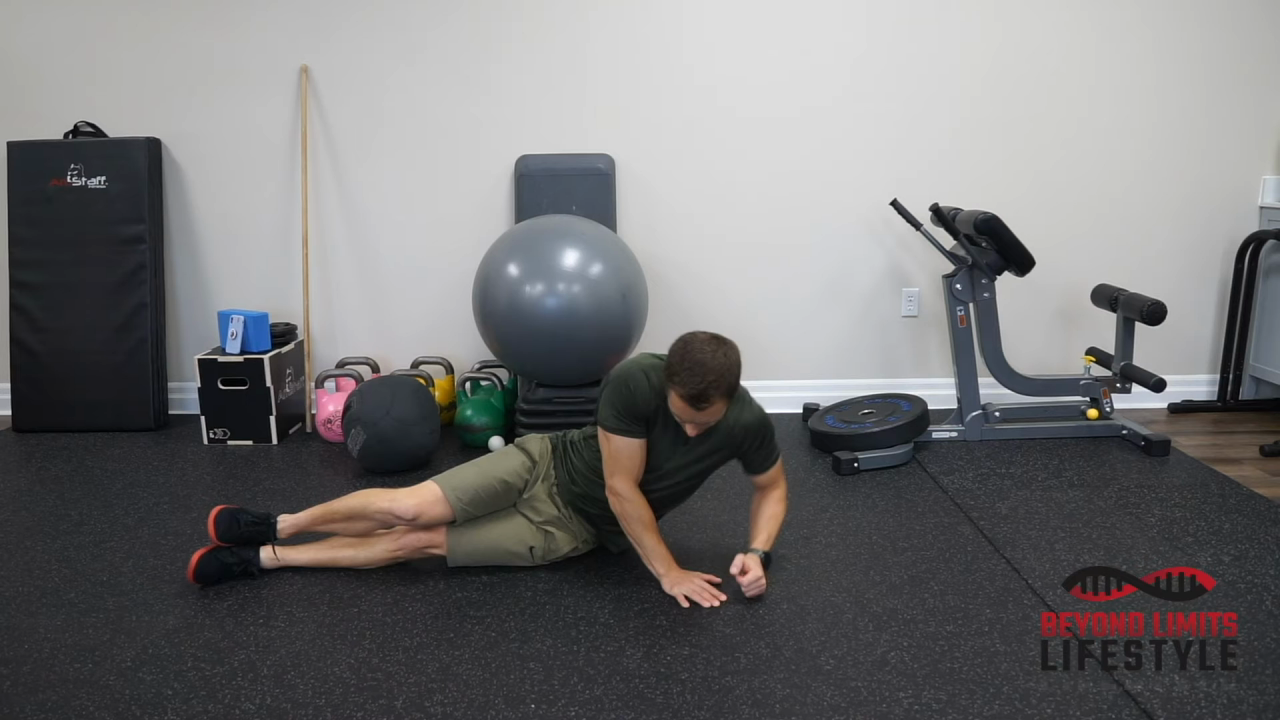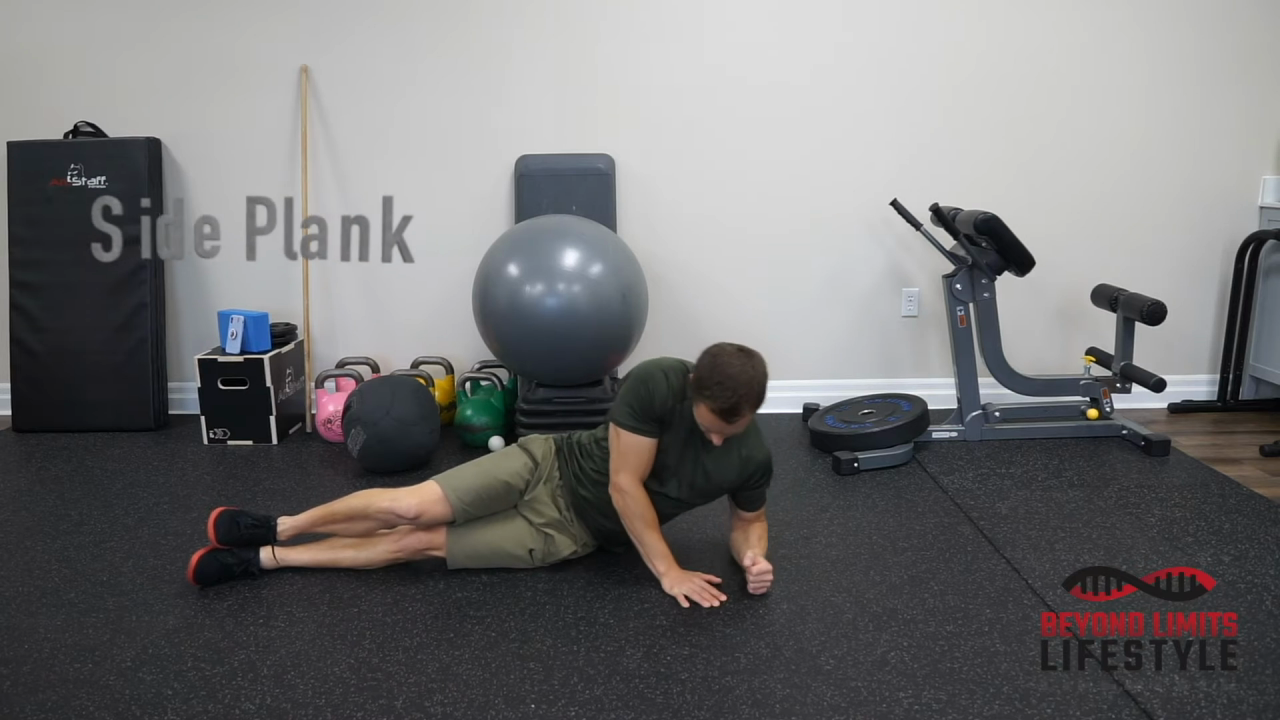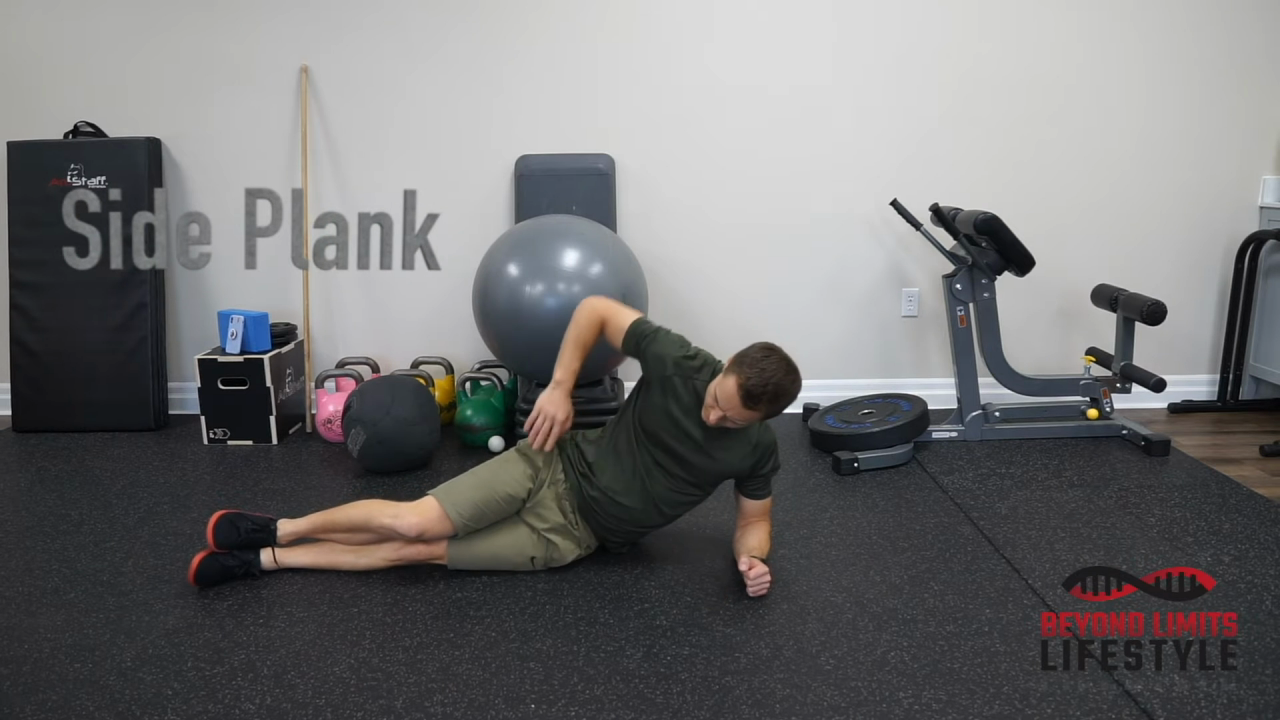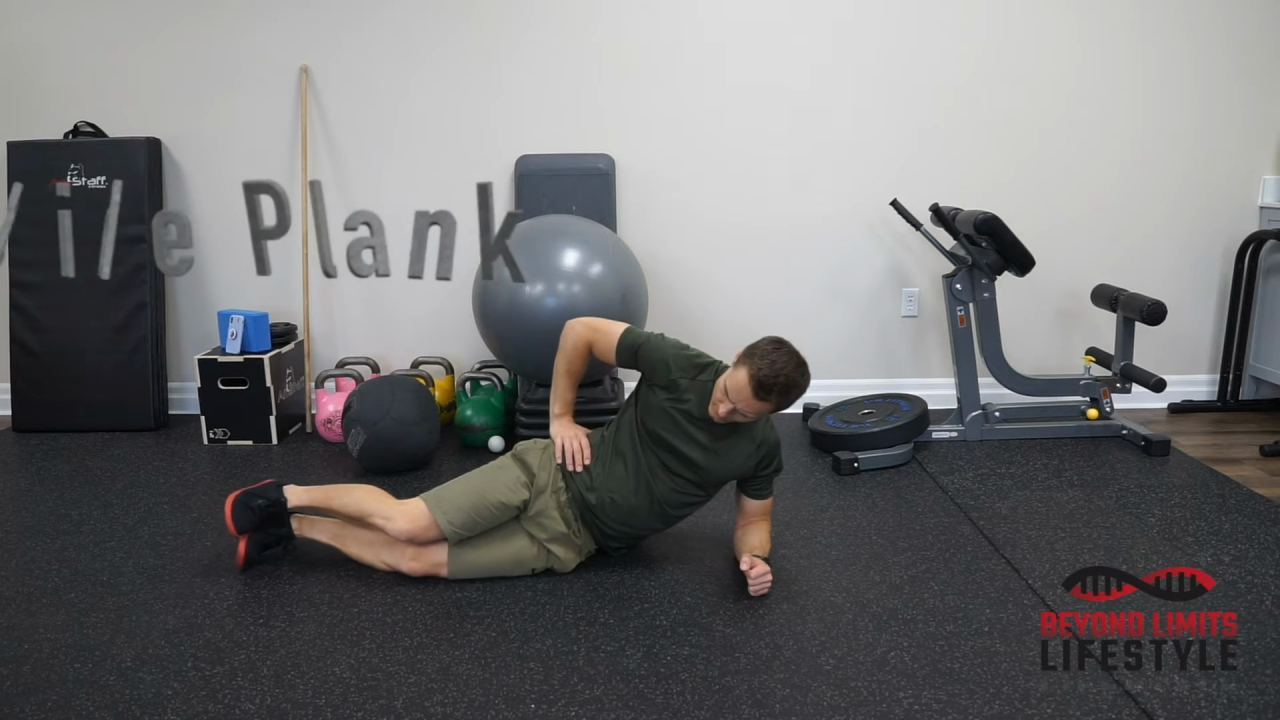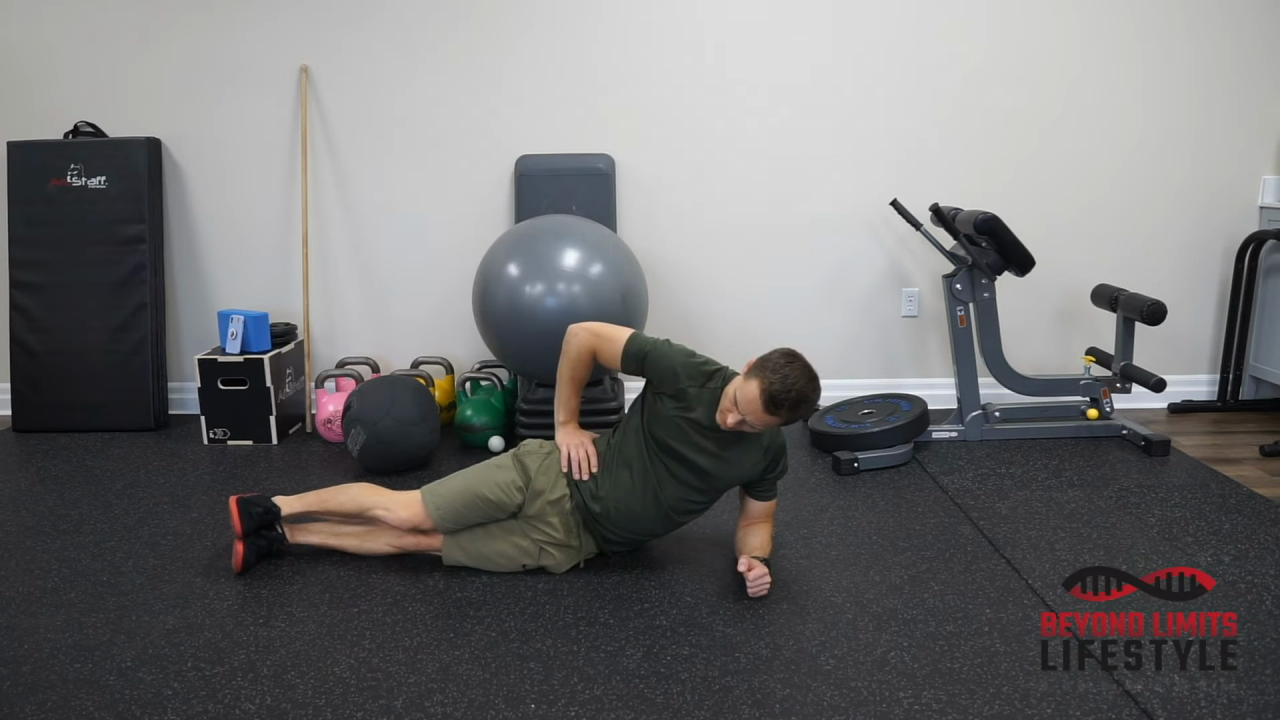
dt=1s
person 1, frame 1
left shoulder: (748, 424)
right shoulder: (633, 380)
left elbow: (773, 489)
right elbow: (621, 489)
left wrist: (757, 553)
right wrist: (669, 572)
left hip: (575, 530)
right hip: (546, 465)
left knee: (419, 543)
right knee: (410, 508)
left ankle: (266, 558)
right ankle: (279, 525)
person 1, frame 2
left shoulder: (753, 457)
right shoulder: (656, 381)
left elbow: (748, 520)
right elbow: (625, 485)
left wrist: (754, 557)
right wrist: (668, 571)
left hip: (572, 531)
right hip: (548, 466)
left knee: (419, 542)
right knee: (411, 507)
left ankle: (264, 559)
right ankle: (278, 527)
person 1, frame 3
left shoulder: (757, 448)
right shoulder: (679, 363)
left elbow: (753, 518)
right elbow: (595, 308)
left wrist: (752, 558)
right wrist: (559, 389)
left hip: (572, 536)
right hip: (553, 471)
left knee: (419, 550)
right knee: (414, 522)
left ankle: (263, 562)
right ankle: (277, 530)
person 1, frame 4
left shoulder: (760, 448)
right shoulder: (678, 364)
left elbow: (753, 520)
right elbow: (580, 330)
left wrist: (755, 559)
right wrist: (561, 417)
left hip: (572, 541)
right hip: (551, 477)
left knee: (418, 562)
right knee: (406, 523)
left ankle: (296, 529)
right ankle: (289, 499)
person 1, frame 5
left shoulder: (766, 453)
right shoulder: (685, 371)
left elbow: (755, 519)
right elbow: (583, 334)
left wrist: (755, 560)
right wrist: (566, 423)
left hip: (569, 539)
right hip: (553, 478)
left knee: (416, 541)
right knee: (405, 512)
left ankle: (285, 535)
right ankle: (276, 508)
